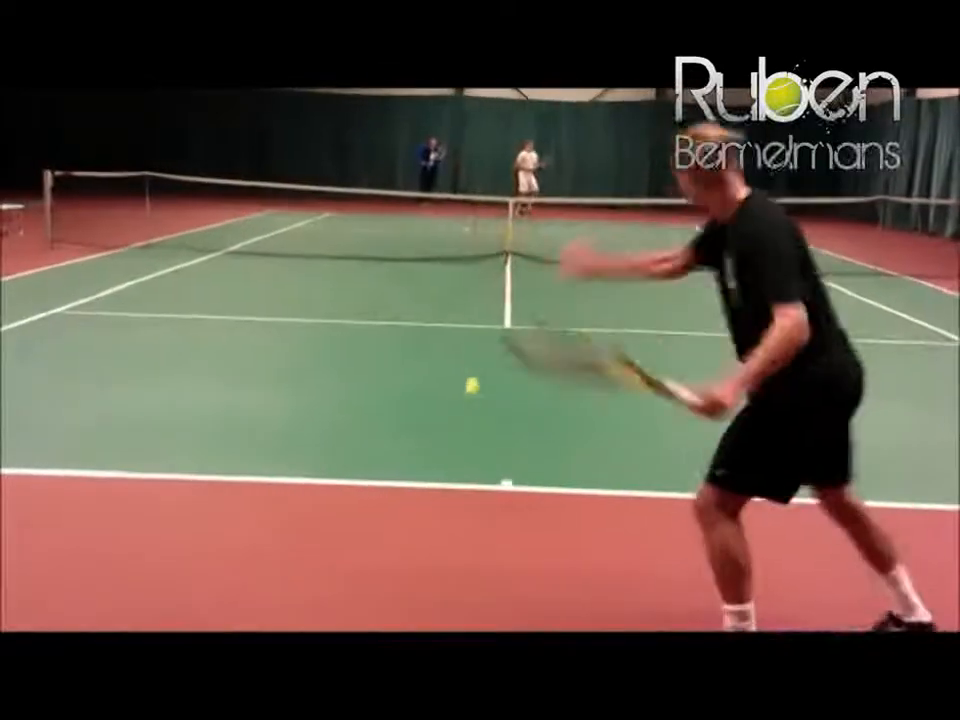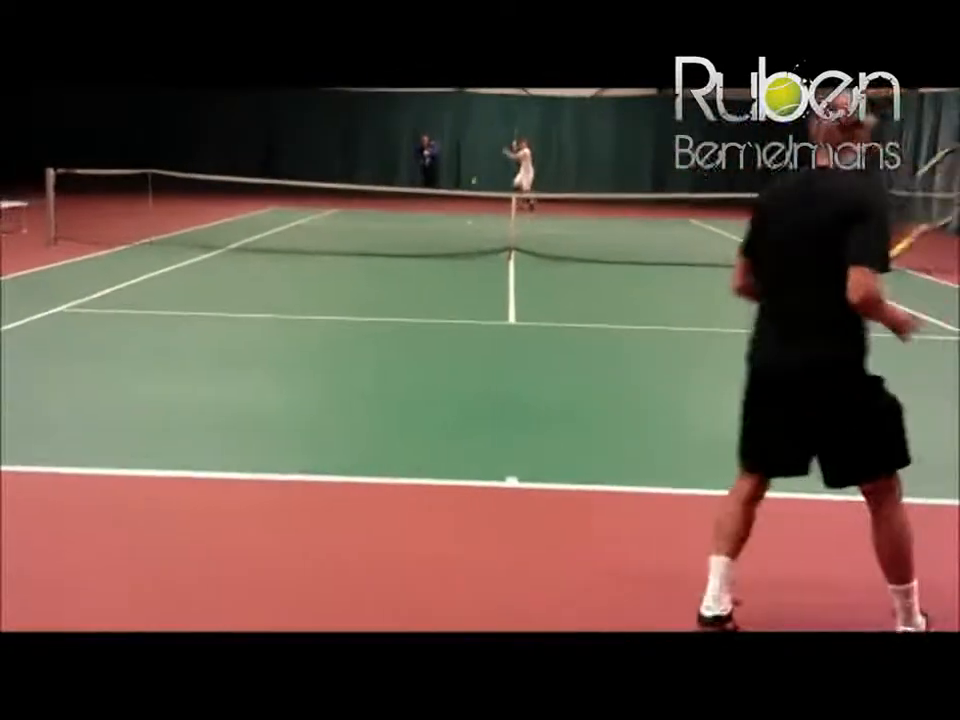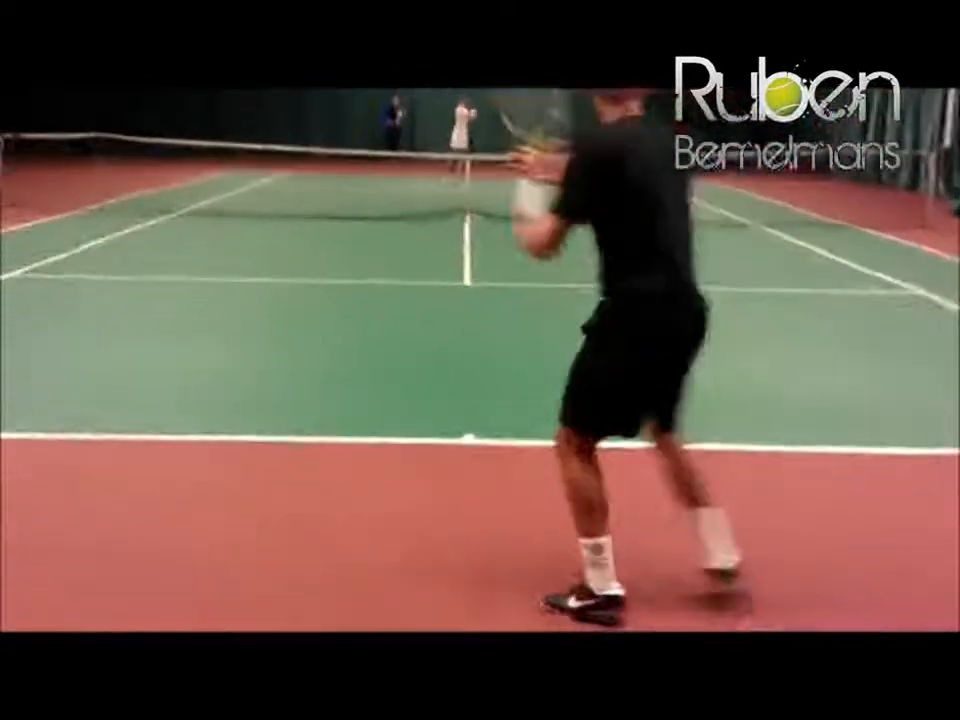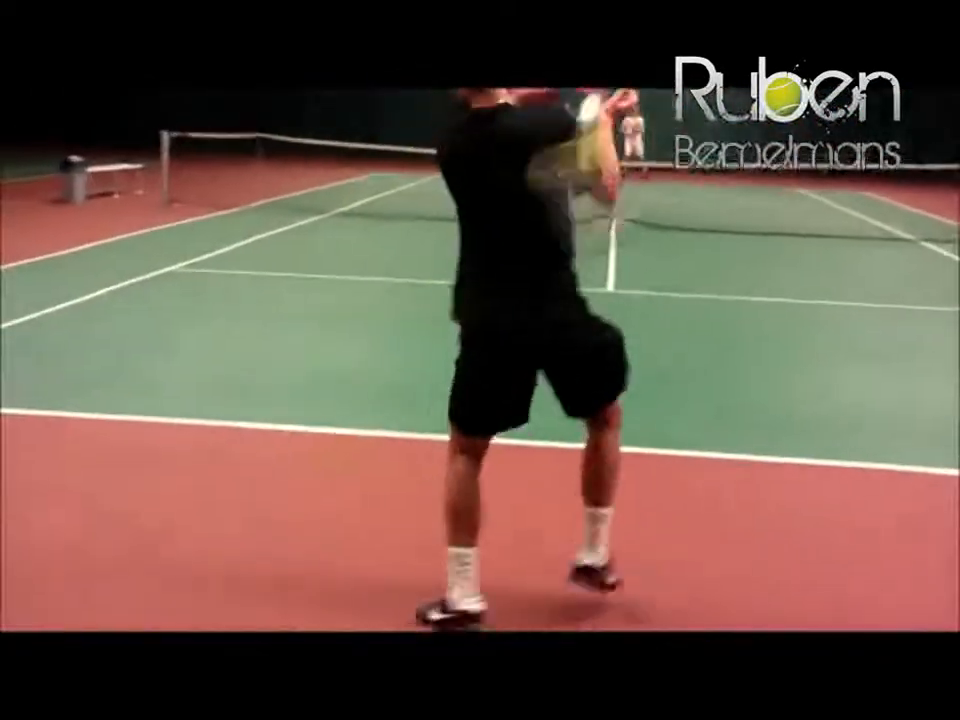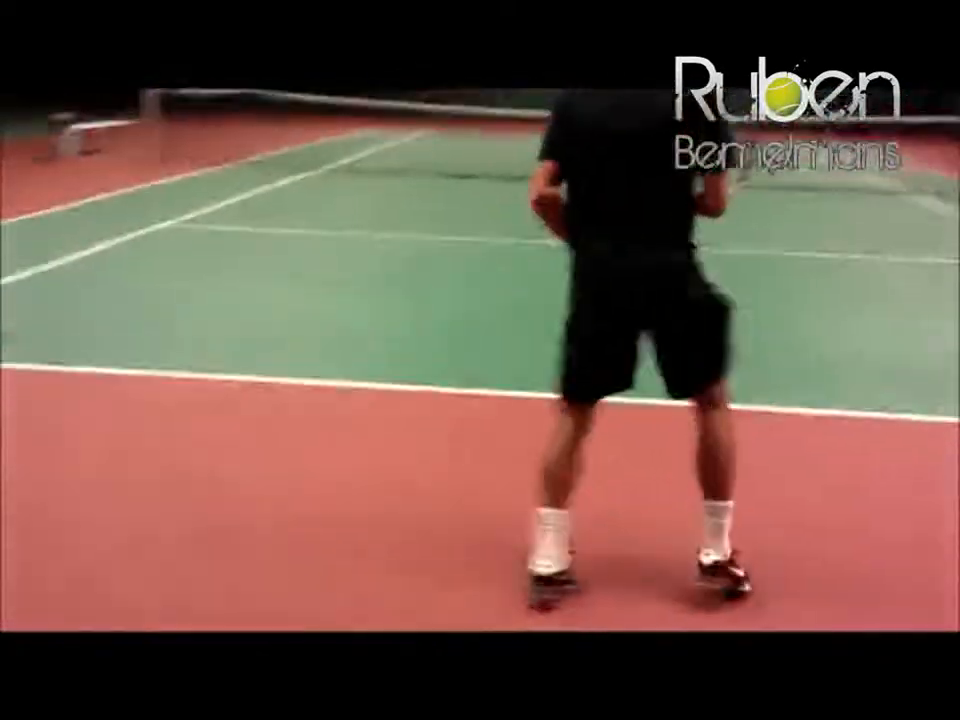
dt=1s
person 1, frame 1
left shoulder: (760, 232)
right shoulder: (731, 224)
left elbow: (793, 325)
right elbow: (676, 261)
left wrist: (738, 383)
right wrist: (604, 265)
left hip: (799, 388)
right hip: (832, 377)
left knee: (715, 507)
right knee: (834, 496)
left ankle: (740, 628)
right ankle: (911, 611)
person 1, frame 2
left shoulder: (774, 195)
right shoulder: (865, 197)
left elbow: (743, 281)
right elbow: (861, 294)
right wrist: (894, 318)
left hip: (770, 364)
right hip: (834, 368)
left knee: (749, 482)
right knee: (884, 493)
left ankle: (714, 605)
right ankle: (910, 623)
person 1, frame 3
left shoulder: (598, 147)
right shoulder: (670, 141)
left elbow: (545, 244)
left wrist: (526, 229)
right wrist: (565, 174)
left hip: (636, 317)
right hip: (685, 312)
left knee: (574, 445)
right knee: (663, 430)
left ankle: (602, 589)
right ankle: (721, 556)
person 1, frame 4
left shoulder: (454, 142)
right shoulder: (549, 124)
right elbow: (605, 190)
right wrist: (604, 123)
left hip: (487, 320)
right hip: (556, 312)
left knee: (464, 451)
right knee: (605, 418)
left ankle: (461, 600)
right ankle: (594, 556)
person 1, frame 5
left shoulder: (575, 103)
right shoulder: (692, 101)
left elbow: (541, 194)
right elbow: (715, 197)
left hip: (598, 275)
right hip: (670, 272)
left knee: (574, 413)
right knee: (711, 405)
left ankle: (547, 564)
right ankle: (718, 555)
